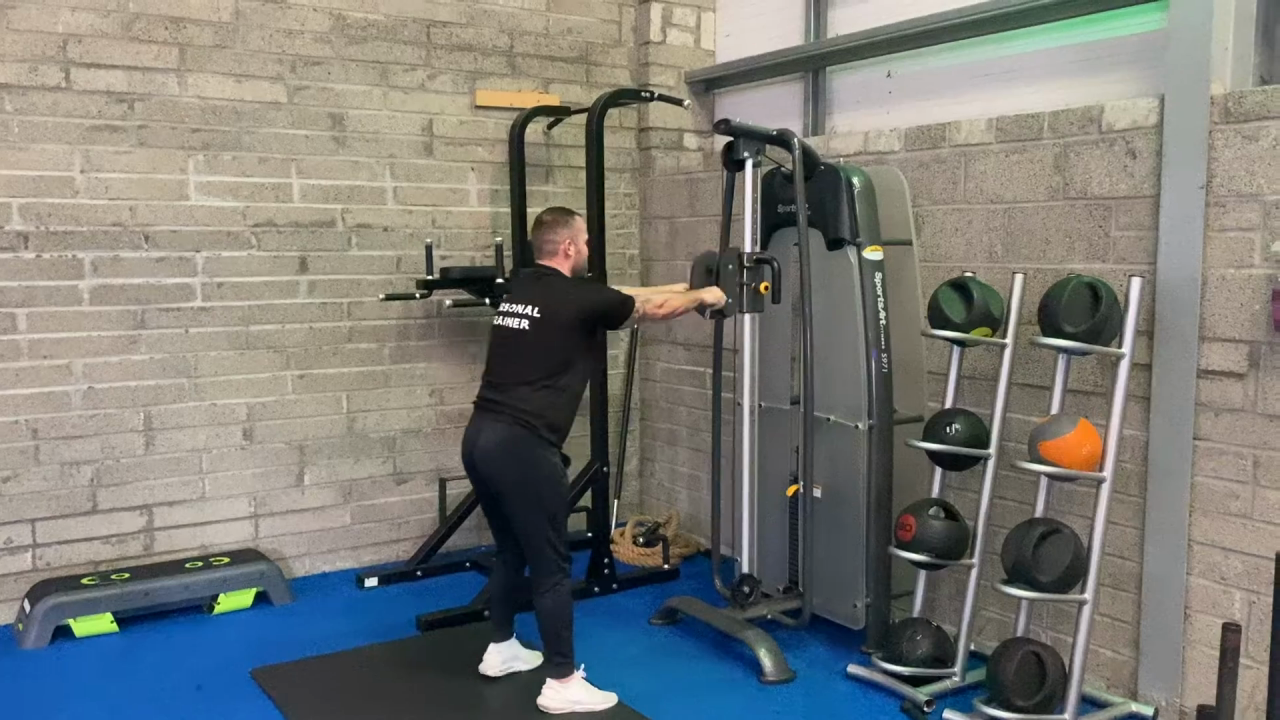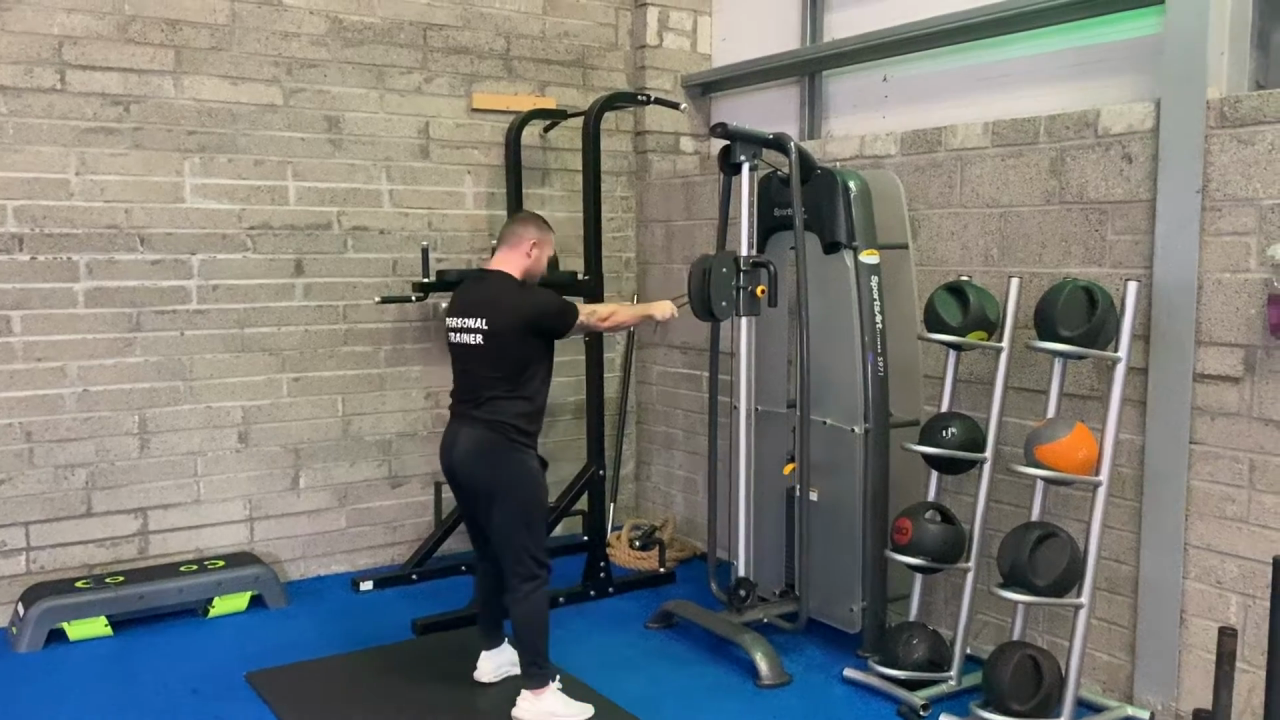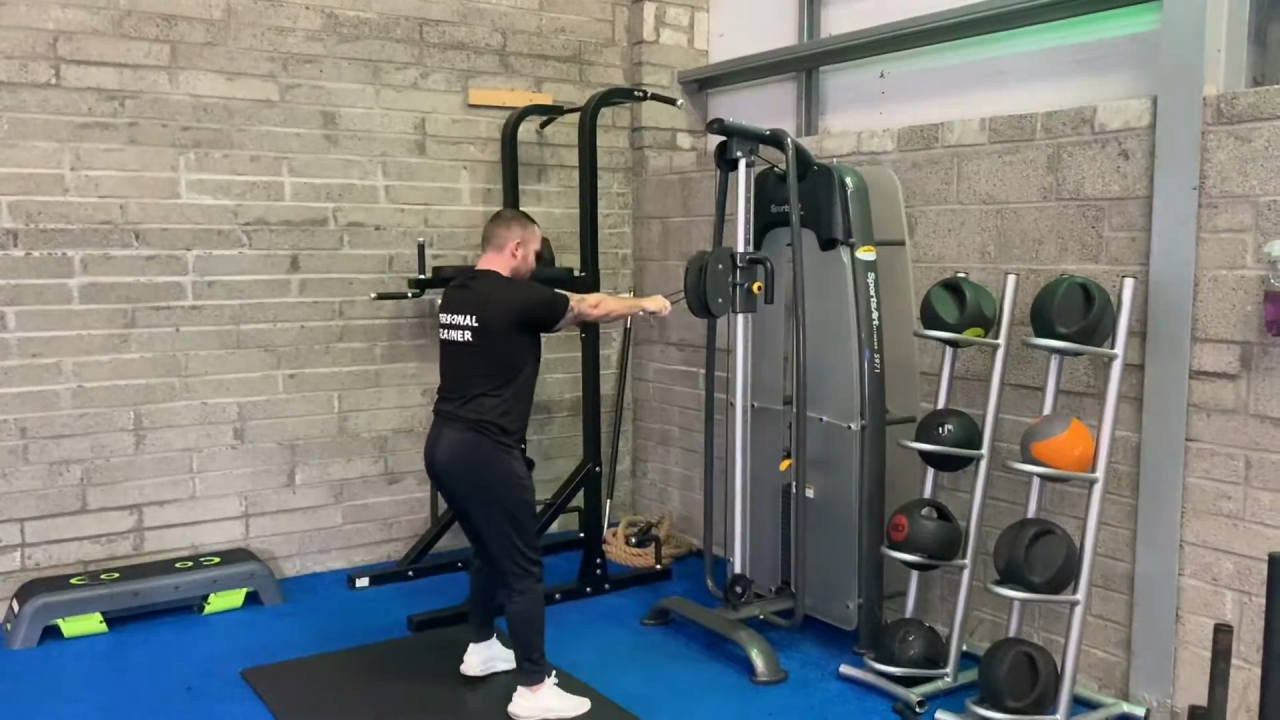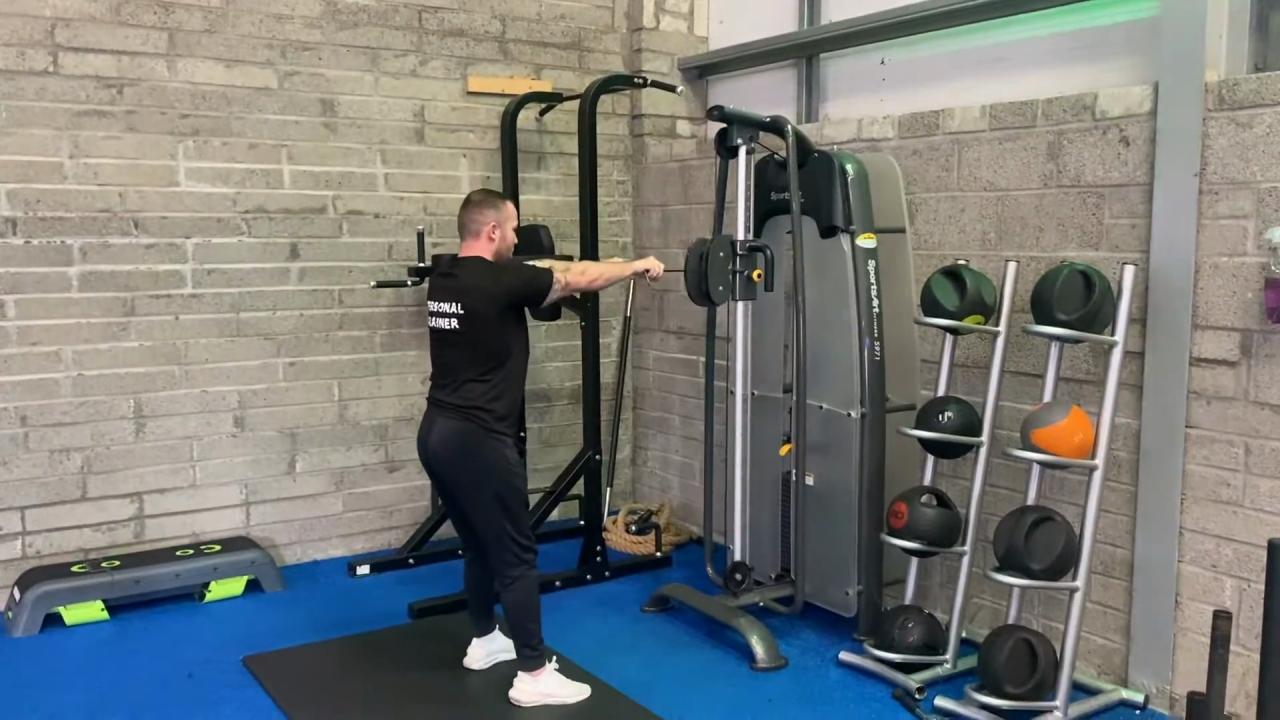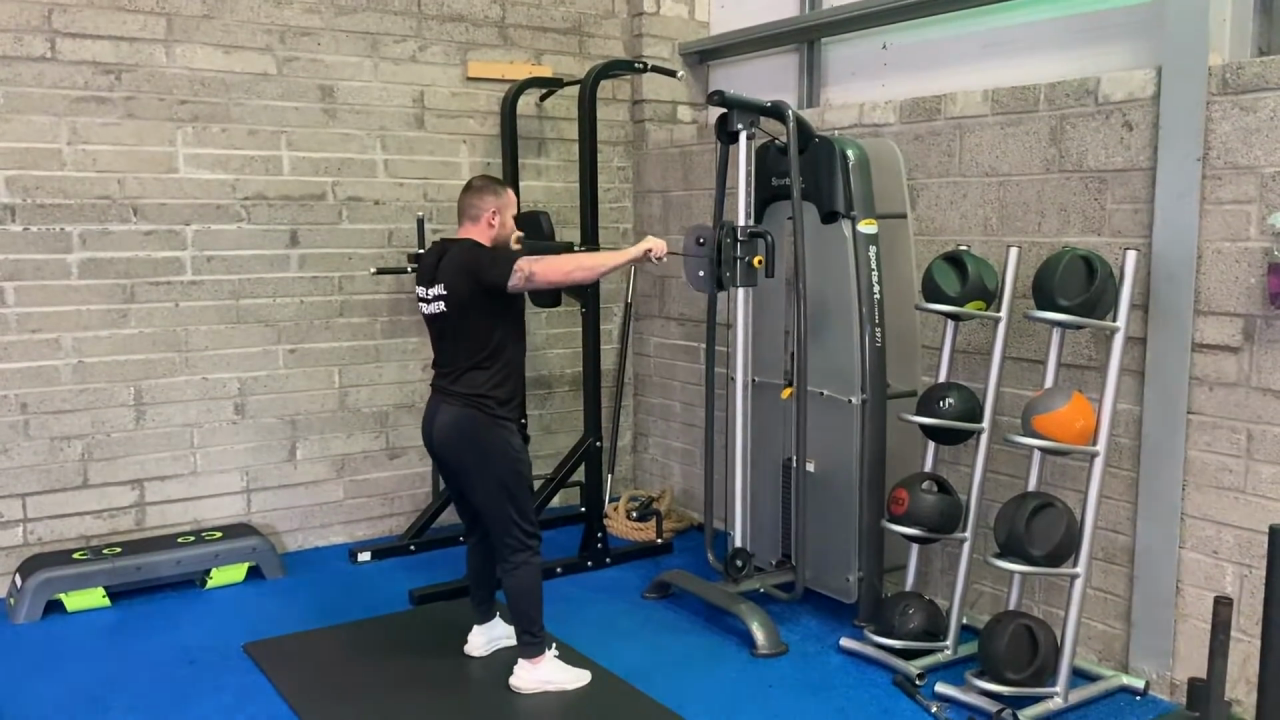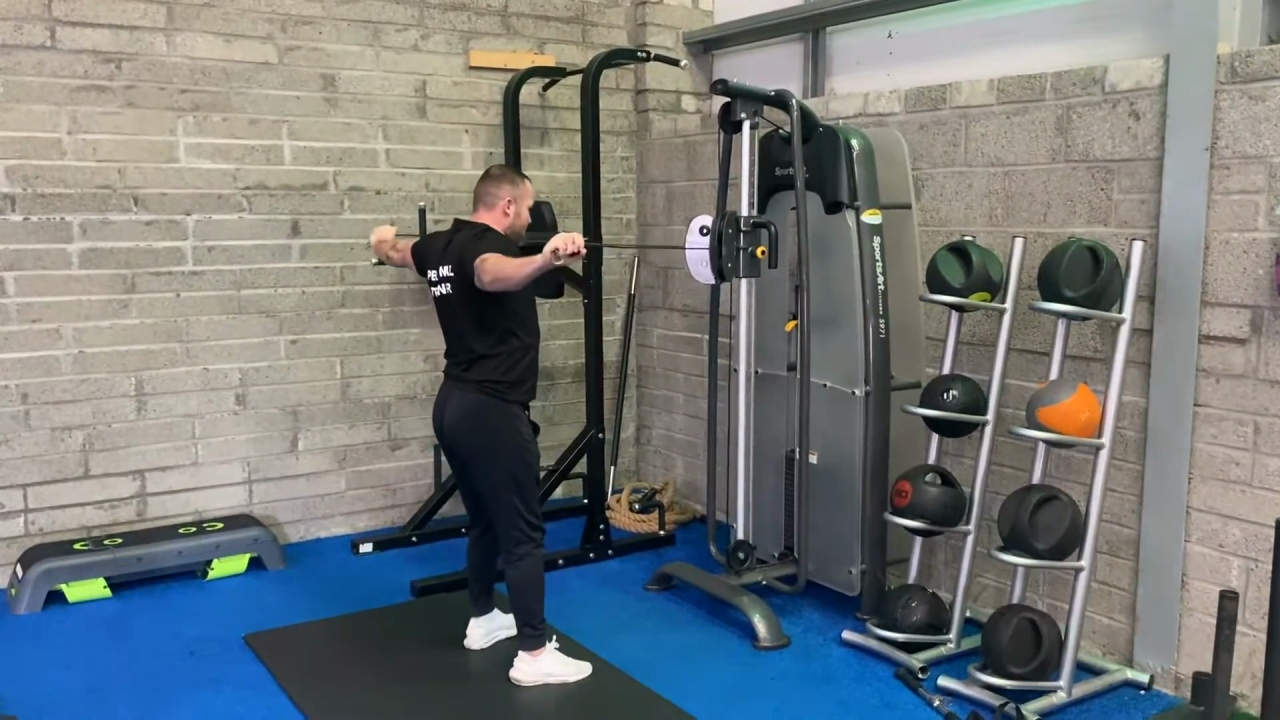
dt=0.7s
person 1, frame 1
left shoulder: (520, 290)
right shoulder: (576, 298)
right elbow: (654, 308)
left wrist: (679, 286)
right wrist: (701, 296)
left hip: (480, 437)
right hip: (522, 446)
left knee: (511, 549)
right knee: (550, 565)
left ankle: (501, 647)
right ankle: (563, 682)
person 1, frame 2
left shoulder: (464, 297)
right shoulder: (526, 303)
right elbow: (598, 320)
left wrist: (625, 308)
right wrist: (651, 311)
left hip: (459, 444)
right hip: (501, 451)
left knee: (491, 555)
right knee: (528, 571)
left ankle: (493, 654)
person 1, frame 3
left shoulder: (457, 294)
right shoulder: (514, 299)
right elbow: (590, 309)
right wrist: (645, 304)
left hip: (443, 444)
right hip: (484, 452)
left knee: (491, 552)
right knee: (522, 570)
left ankle: (481, 648)
person 1, frame 4
left shoulder: (445, 280)
right shoulder: (499, 282)
left elbow: (550, 273)
right elbow: (578, 280)
left wrist: (603, 265)
right wrist: (637, 266)
left hip: (437, 432)
right hip: (477, 440)
left knee: (480, 545)
right knee: (515, 555)
left ankle: (485, 641)
right ankle: (533, 676)
person 1, frame 5
left shoulder: (436, 260)
right shoulder: (480, 264)
right elbow: (555, 271)
left wrist: (504, 245)
right wrist: (632, 253)
left hip: (443, 417)
right hip: (481, 424)
left knee: (481, 530)
right knee: (519, 541)
left ankle: (485, 628)
right ankle: (533, 662)
person 1, frame 6
left shoulder: (441, 246)
right shoulder: (488, 246)
left elbow: (394, 251)
right elbow: (495, 275)
left wrist: (384, 240)
right wrist: (546, 258)
left hip: (455, 404)
right hip: (492, 412)
left knee: (484, 522)
right knee: (523, 534)
left ankle: (483, 620)
right ankle: (534, 654)
